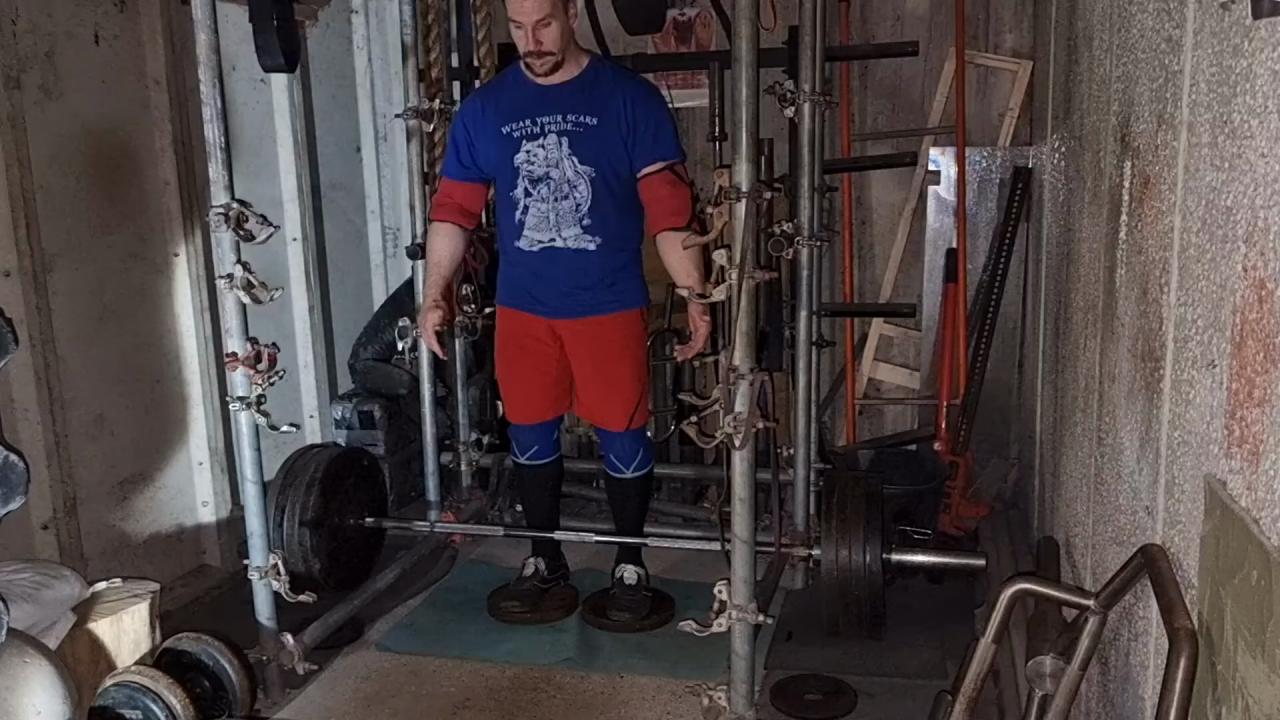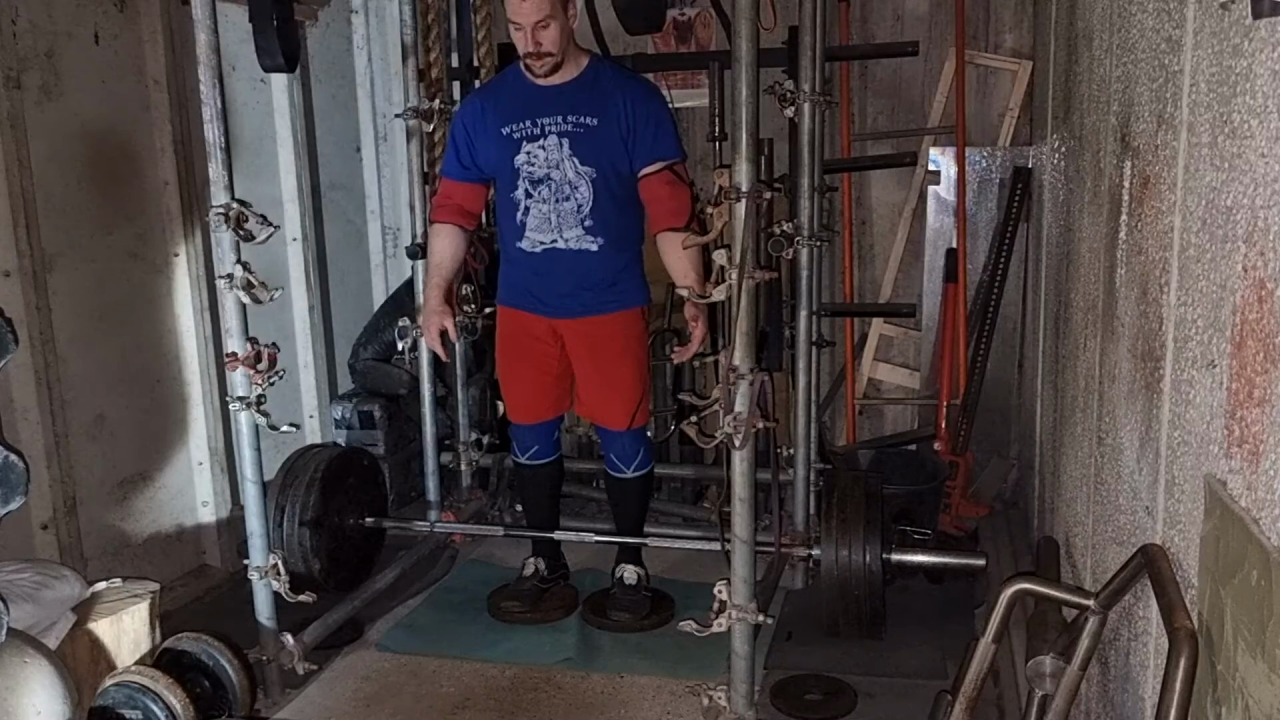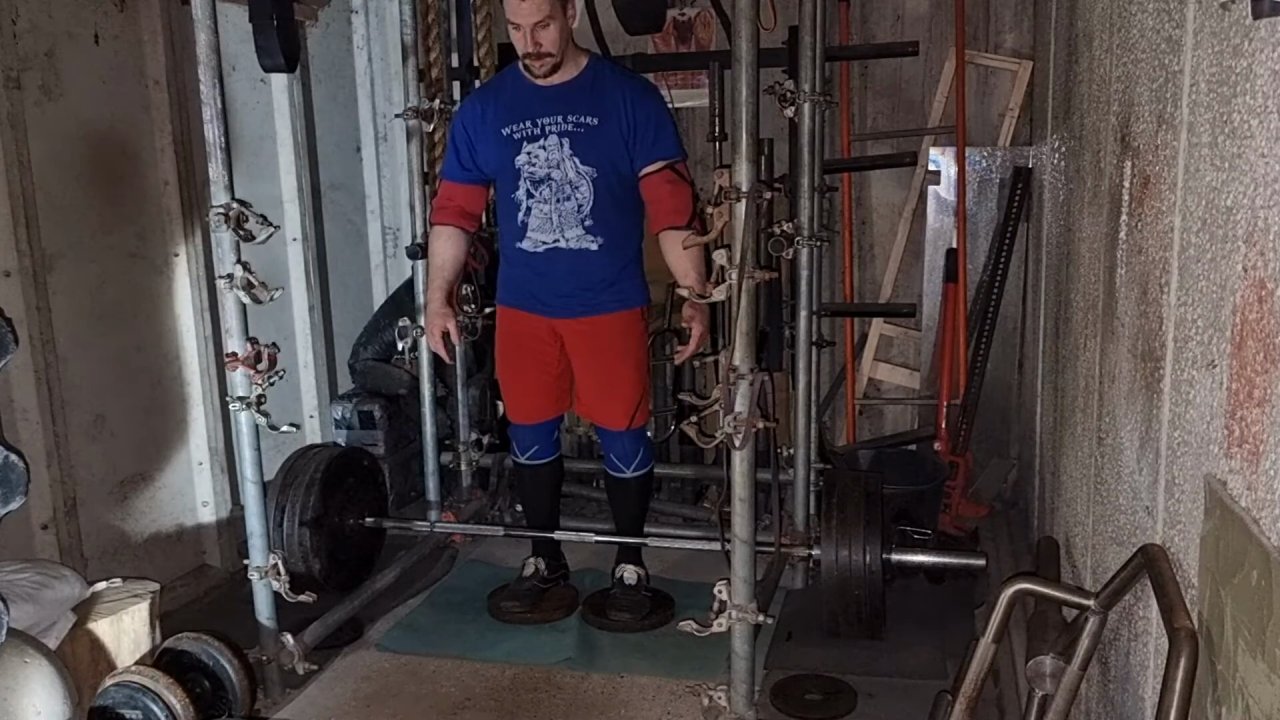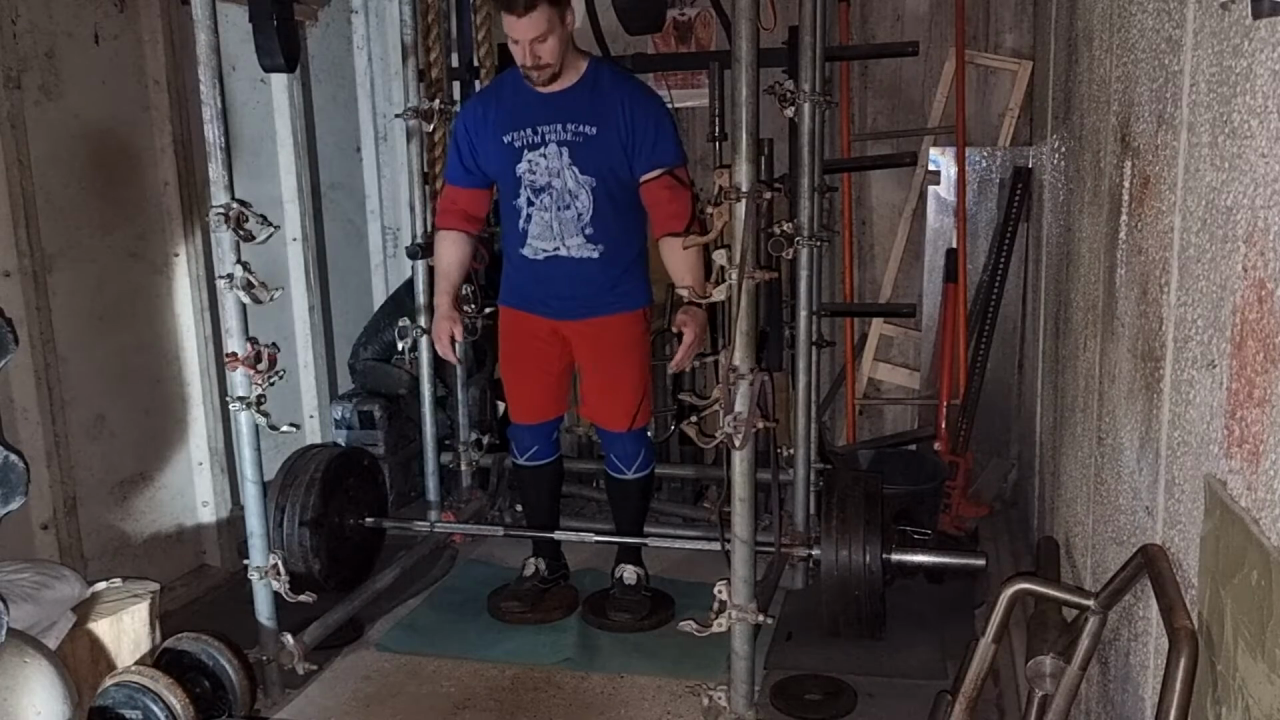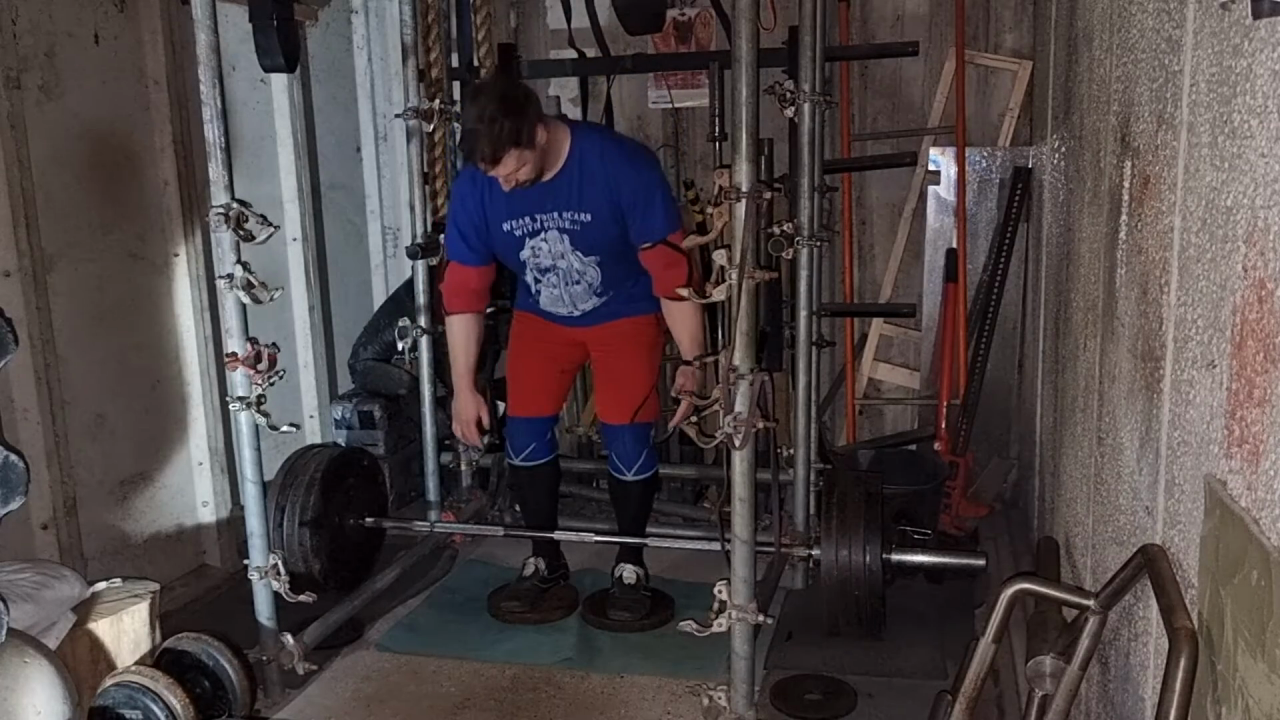
dt=1s
person 1, frame 1
left shoulder: (629, 98)
right shoulder: (484, 107)
left elbow: (669, 206)
right elbow: (454, 207)
left wrist: (695, 295)
right wrist: (434, 294)
left hip: (609, 306)
right hip: (521, 308)
left knee: (621, 436)
right knee: (531, 436)
left ankle: (629, 565)
right ankle: (544, 558)
person 1, frame 2
left shoulder: (630, 98)
right shoulder: (483, 108)
left elbow: (669, 205)
right elbow: (454, 209)
left wrist: (693, 296)
right wrist: (435, 296)
left hip: (610, 306)
right hip: (522, 308)
left knee: (622, 436)
right knee: (531, 436)
left ankle: (630, 564)
right ankle: (544, 558)
person 1, frame 3
left shoulder: (629, 98)
right shoulder: (482, 108)
left elbow: (670, 205)
right elbow: (454, 211)
left wrist: (695, 294)
right wrist: (437, 298)
left hip: (610, 306)
right hip: (522, 307)
left knee: (622, 436)
right knee: (530, 434)
left ankle: (630, 564)
right ankle: (545, 558)
person 1, frame 4
left shoulder: (630, 103)
right shoulder: (483, 112)
left elbow: (672, 211)
right elbow: (457, 214)
left wrist: (692, 301)
right wrist: (444, 302)
left hip: (613, 307)
right hip: (525, 308)
left knee: (622, 435)
right knee: (530, 434)
left ankle: (629, 565)
right ankle: (544, 558)
person 1, frame 5
left shoulder: (622, 166)
right shoulder: (475, 188)
left elbow: (672, 269)
right elbow: (464, 290)
left wrist: (690, 361)
right wrist: (463, 388)
left hip: (625, 314)
right hip: (540, 317)
left knee: (625, 434)
right knee: (525, 430)
left ankle: (630, 565)
right ankle: (545, 560)
